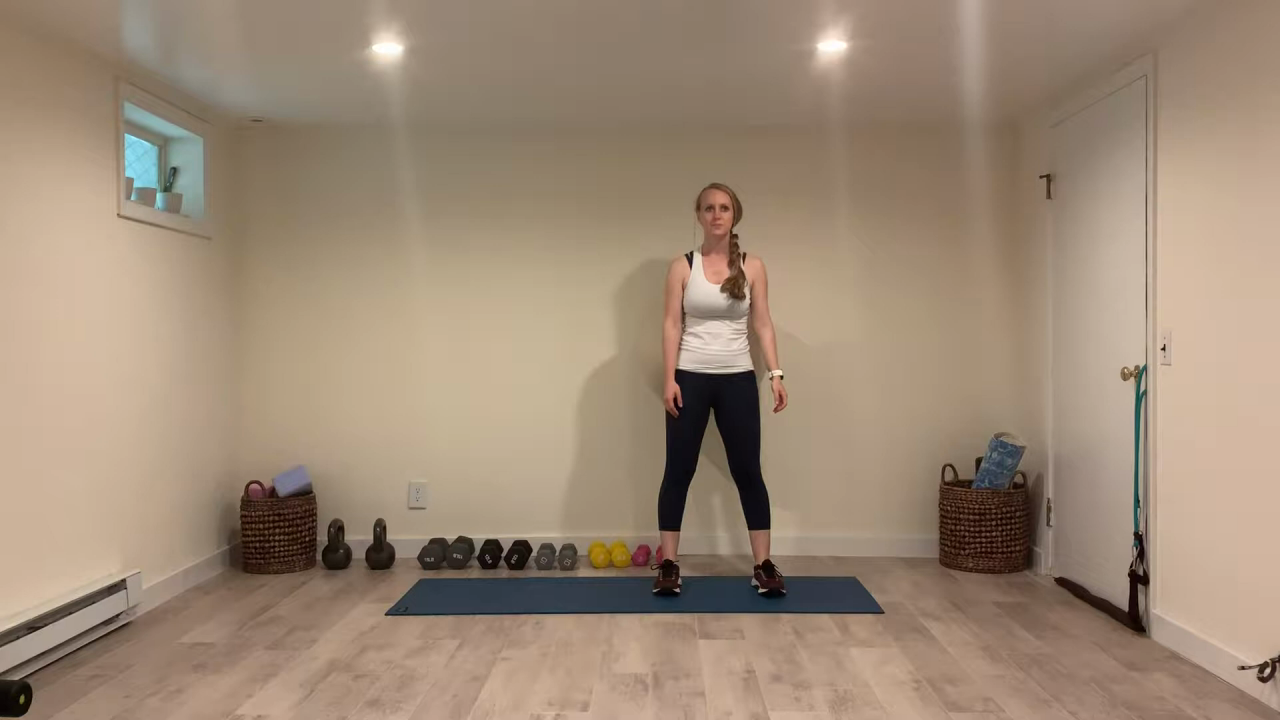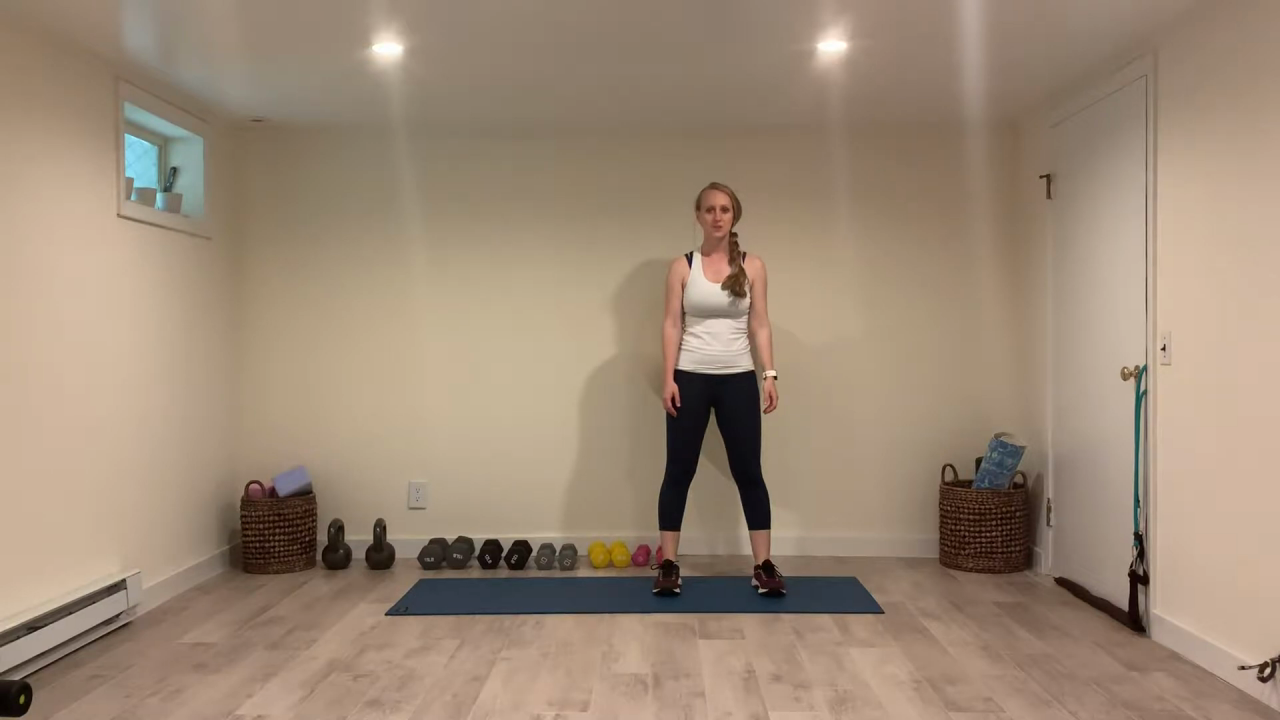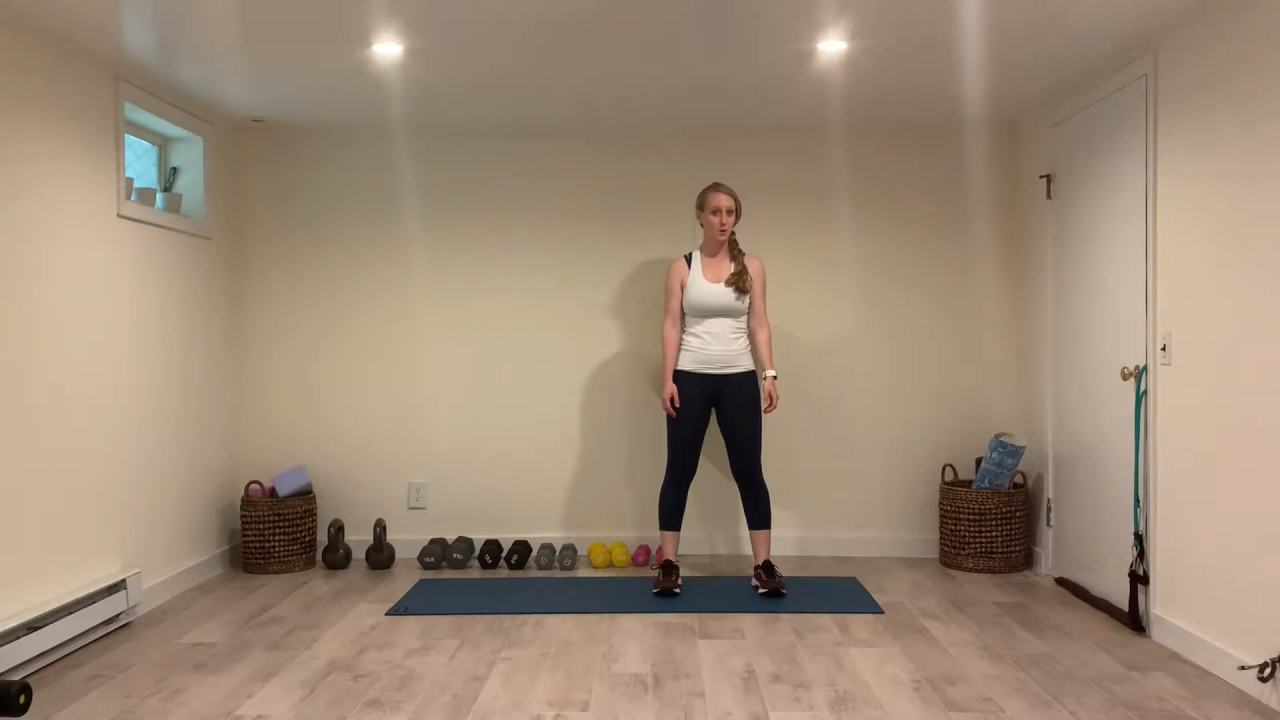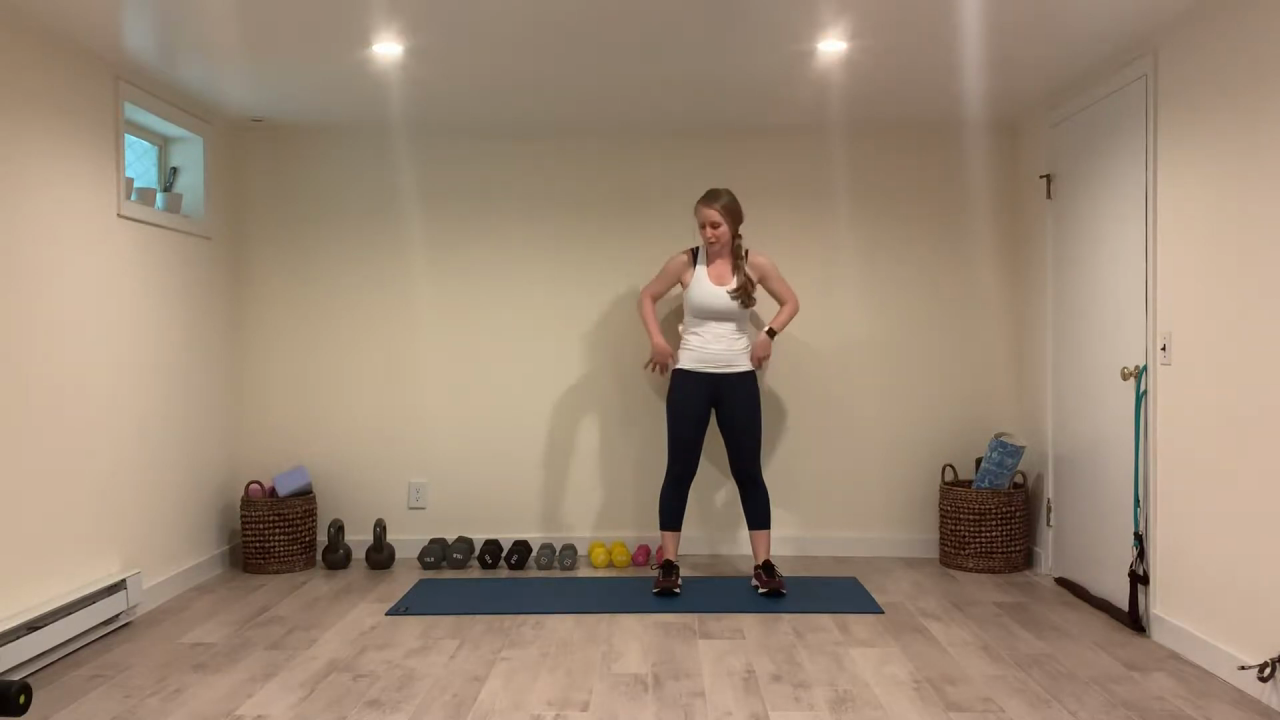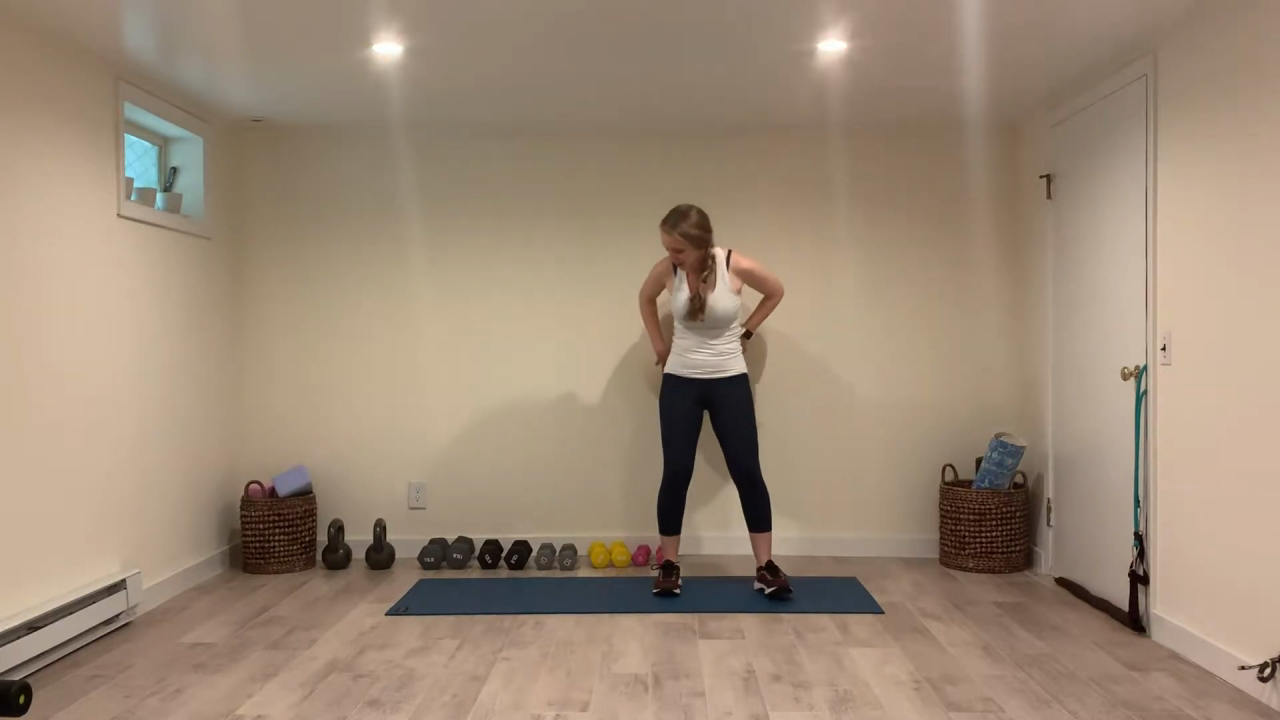
dt=1s
person 1, frame 1
left shoulder: (752, 267)
right shoulder: (682, 266)
left elbow: (762, 324)
right elbow: (671, 325)
left wrist: (775, 373)
right wrist: (669, 378)
left hip: (737, 379)
right hip: (691, 378)
left knee: (748, 471)
right knee: (678, 471)
left ankle: (763, 566)
right ankle: (668, 564)
person 1, frame 2
left shoulder: (752, 266)
right shoulder: (682, 267)
left elbow: (760, 325)
right elbow: (672, 325)
left wrist: (769, 374)
right wrist: (669, 379)
left hip: (738, 379)
right hip: (691, 378)
left knee: (748, 472)
right knee: (679, 471)
left ankle: (763, 566)
right ankle: (668, 565)
person 1, frame 3
left shoulder: (751, 266)
right shoulder: (682, 267)
left elbow: (759, 325)
right elbow: (671, 326)
left wrist: (769, 374)
right wrist: (668, 379)
left hip: (738, 379)
right hip: (692, 378)
left knee: (749, 472)
right knee: (679, 471)
left ankle: (763, 565)
right ankle: (668, 564)
person 1, frame 4
left shoulder: (756, 264)
right shoulder: (685, 262)
left elbow: (791, 302)
right elbow: (646, 297)
left wrist: (767, 335)
right wrist: (657, 340)
left hip: (739, 378)
right hip: (690, 377)
left knee: (748, 471)
right knee: (680, 470)
left ankle: (763, 565)
right ankle: (668, 564)
person 1, frame 5
left shoulder: (739, 267)
right shoulder: (666, 270)
left elbow: (775, 292)
right elbow: (646, 299)
left wrist: (745, 332)
right wrist: (659, 345)
left hip: (730, 381)
right hip: (680, 383)
left knee: (747, 472)
right knee: (676, 473)
left ankle: (766, 567)
right ankle: (669, 565)
